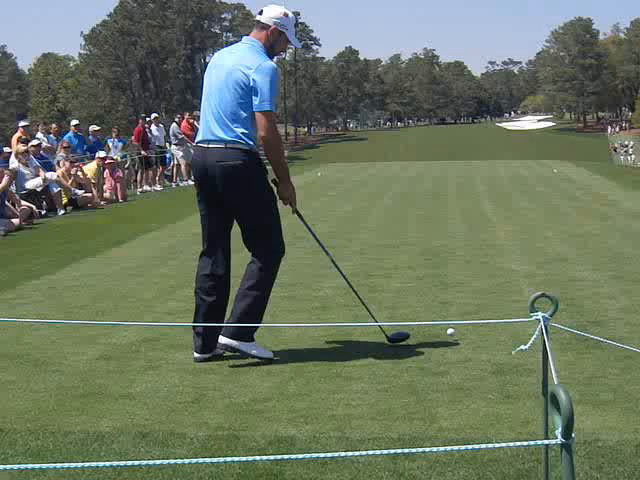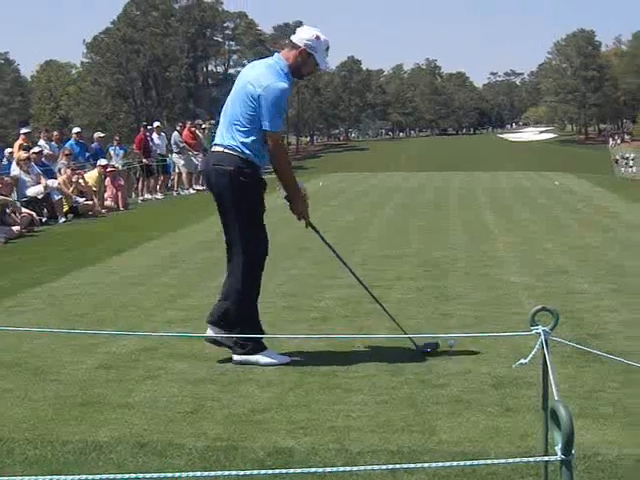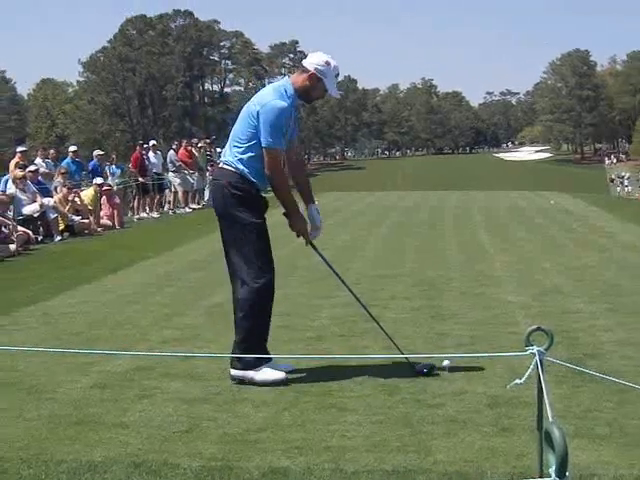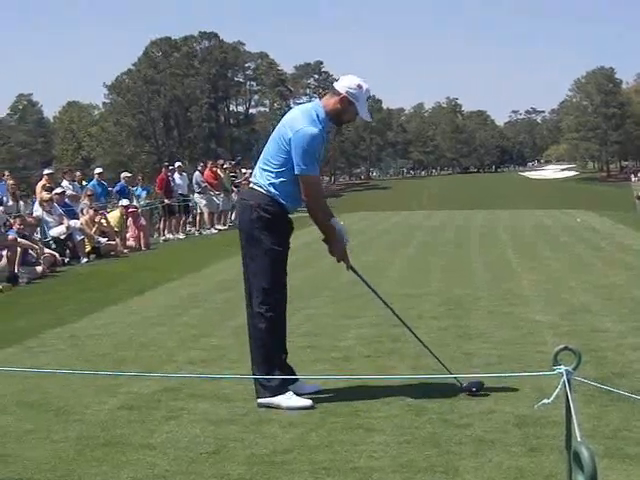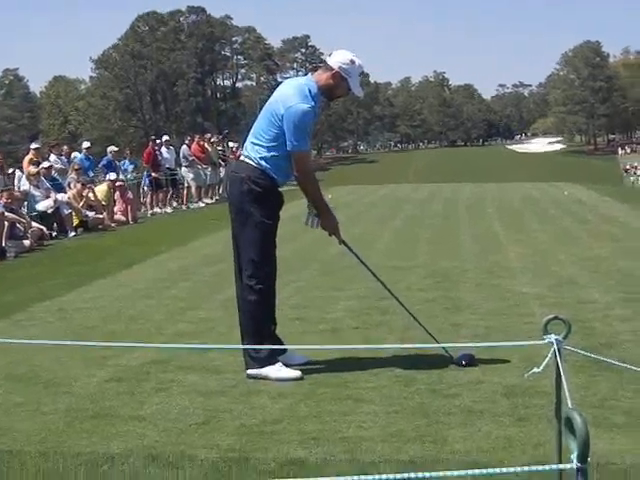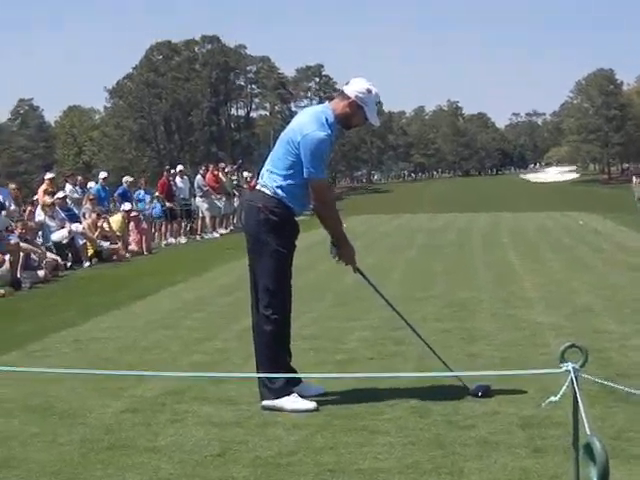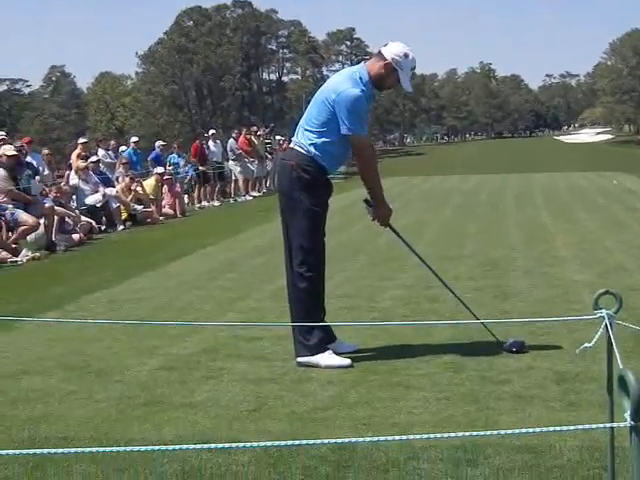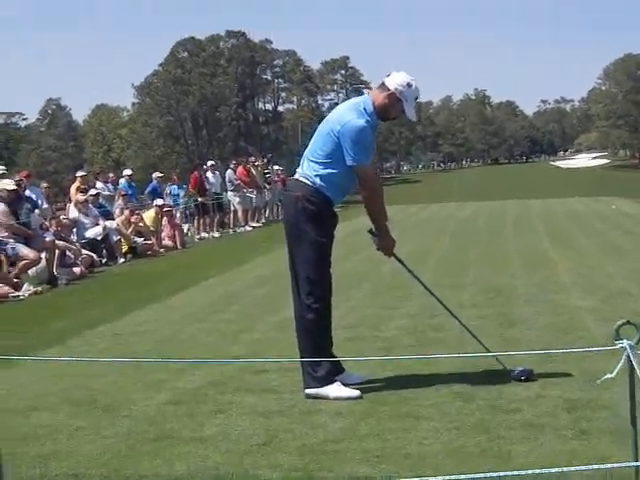
dt=0.4s
person 1, frame 1
left shoulder: (219, 58)
right shoulder: (264, 67)
right elbow: (267, 133)
right wrist: (285, 182)
left hip: (203, 157)
right hip: (237, 162)
left knee: (213, 254)
right knee: (268, 249)
left ankle: (205, 341)
right ankle: (239, 330)
person 1, frame 2
left shoulder: (258, 68)
right shoulder: (277, 84)
right elbow: (275, 149)
left wrist: (289, 182)
right wrist: (295, 195)
left hip: (222, 164)
right hip: (237, 170)
left knee: (247, 253)
right knee: (248, 258)
left ankle: (223, 323)
right ankle: (246, 344)
person 1, frame 3
left shoulder: (287, 102)
right shoulder: (276, 104)
left elbow: (294, 160)
right elbow: (273, 169)
left wrist: (311, 206)
right wrist: (293, 214)
left hip: (242, 190)
right hip: (235, 190)
left knee: (252, 275)
right knee: (256, 276)
left ankle: (255, 354)
right ankle: (245, 360)
person 1, frame 4
left shoulder: (309, 115)
right shoulder: (308, 130)
left elbow: (313, 186)
right elbow: (310, 195)
left wrist: (333, 222)
right wrist: (332, 238)
left hip: (268, 211)
right hip: (262, 212)
left knee: (274, 299)
right knee: (266, 300)
left ankle: (280, 374)
right ankle: (270, 388)
person 1, frame 5
left shoulder: (299, 87)
right shoulder: (300, 106)
left elbow: (300, 163)
right elbow: (302, 170)
left wrist: (318, 204)
right wrist: (325, 214)
left hip: (255, 183)
right hip: (253, 185)
left knee: (262, 271)
right knee: (255, 273)
left ankle: (270, 346)
right ankle: (259, 359)
person 1, frame 6
left shoulder: (318, 117)
right shoulder: (317, 133)
left elbow: (323, 189)
right elbow: (320, 199)
left wrist: (339, 235)
right wrist: (342, 243)
left hip: (274, 214)
right hip: (269, 215)
left knee: (278, 301)
right knee: (271, 303)
left ankle: (285, 378)
right ankle: (274, 390)
person 1, frame 7
left shoulder: (358, 83)
right shoulder: (351, 91)
left elbow: (366, 148)
right elbow: (362, 154)
left wrist: (378, 196)
right wrist: (379, 202)
left hip: (309, 173)
right hip: (301, 173)
left knee: (311, 259)
right knee: (304, 261)
left ankle: (320, 336)
right ankle: (310, 347)
person 1, frame 8
left shoulder: (362, 114)
right shoulder: (356, 123)
left elbow: (371, 176)
right elbow: (367, 184)
left wrist: (383, 223)
right wrist: (383, 233)
left hip: (315, 204)
right hip: (308, 204)
left knee: (318, 291)
right knee: (312, 293)
left ankle: (327, 367)
right ankle: (318, 379)
